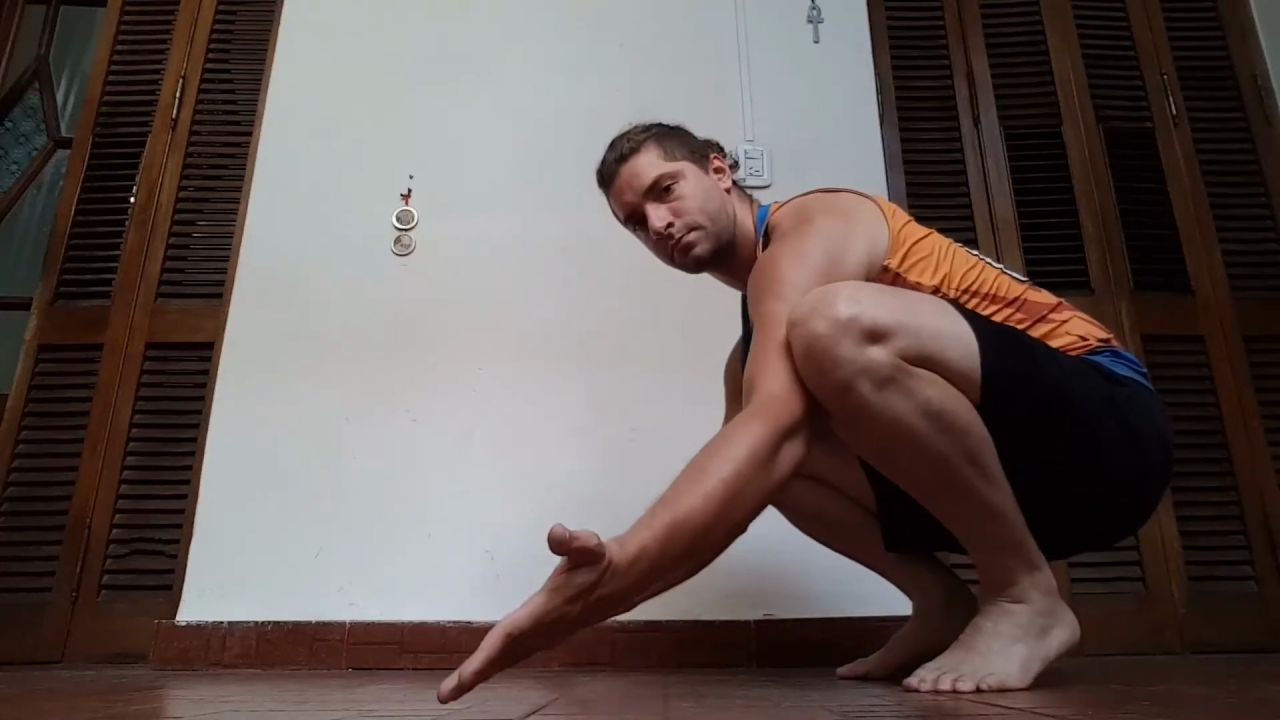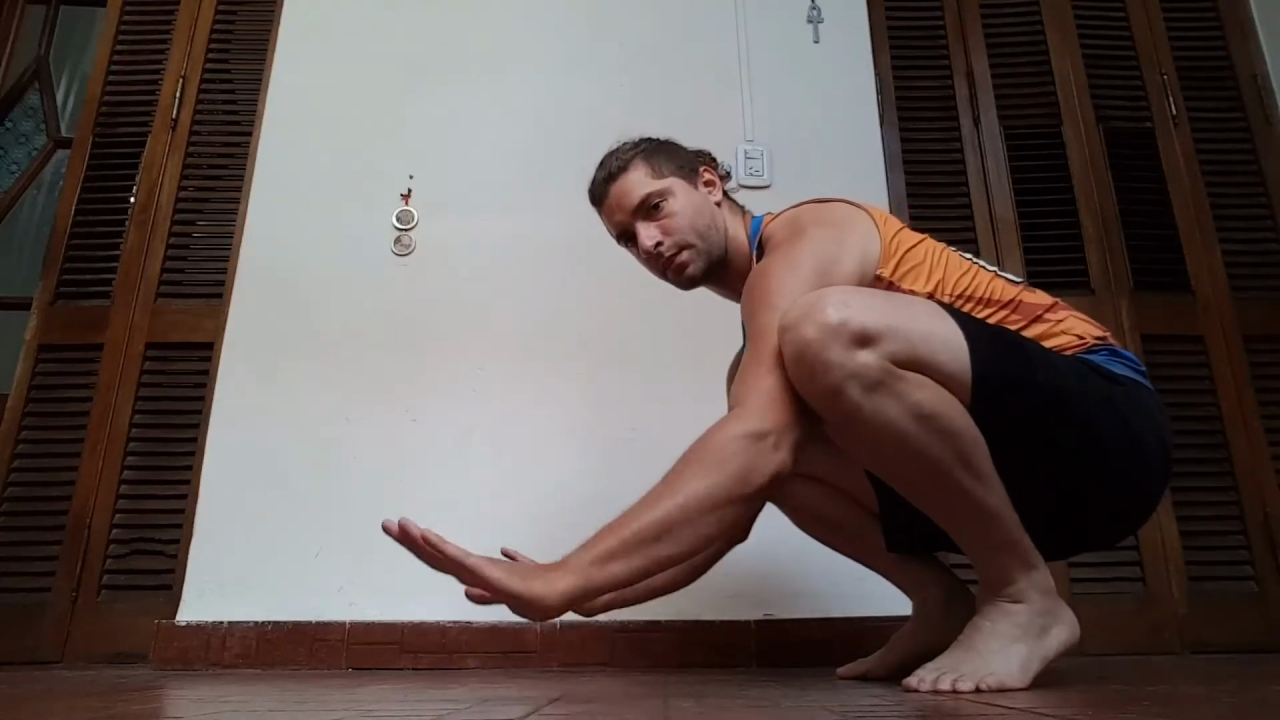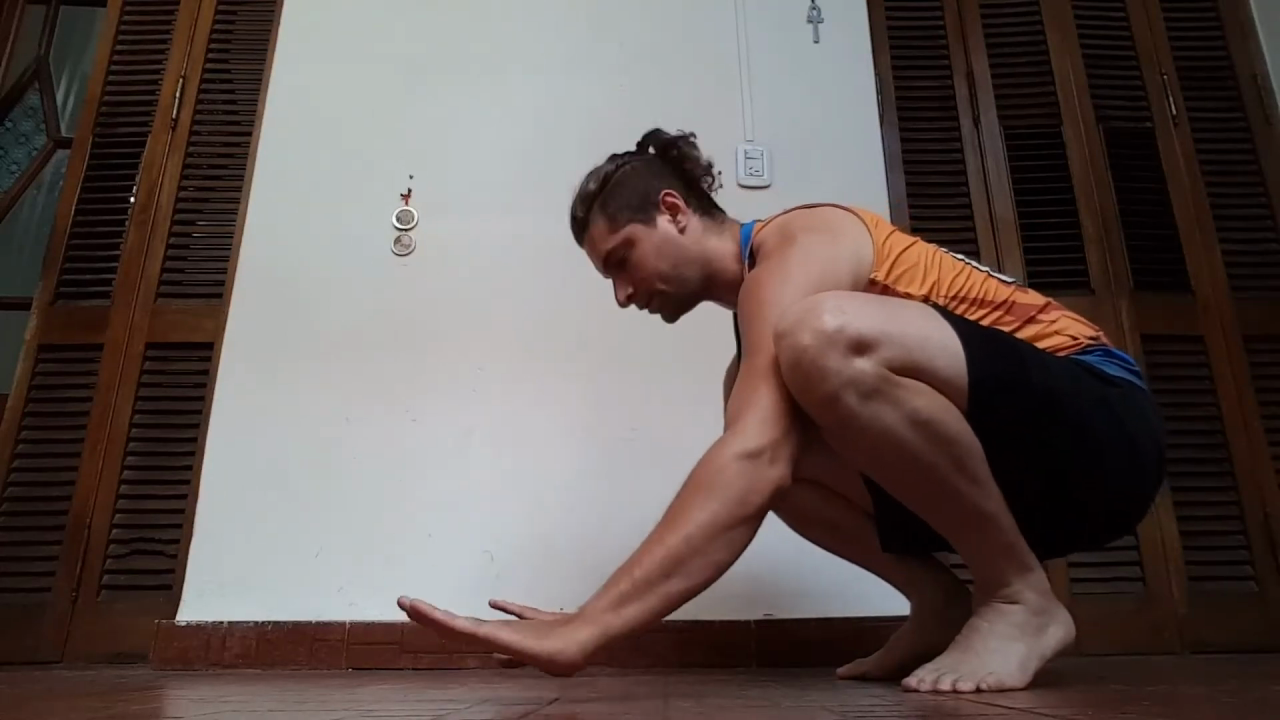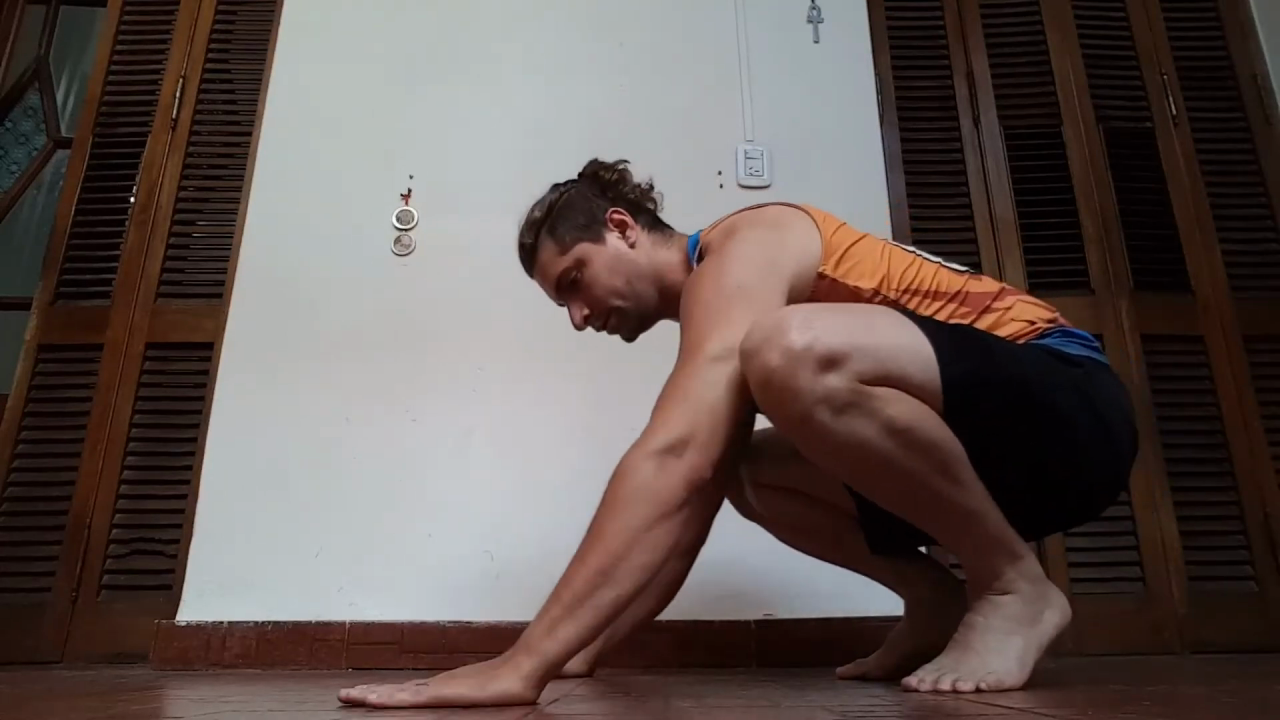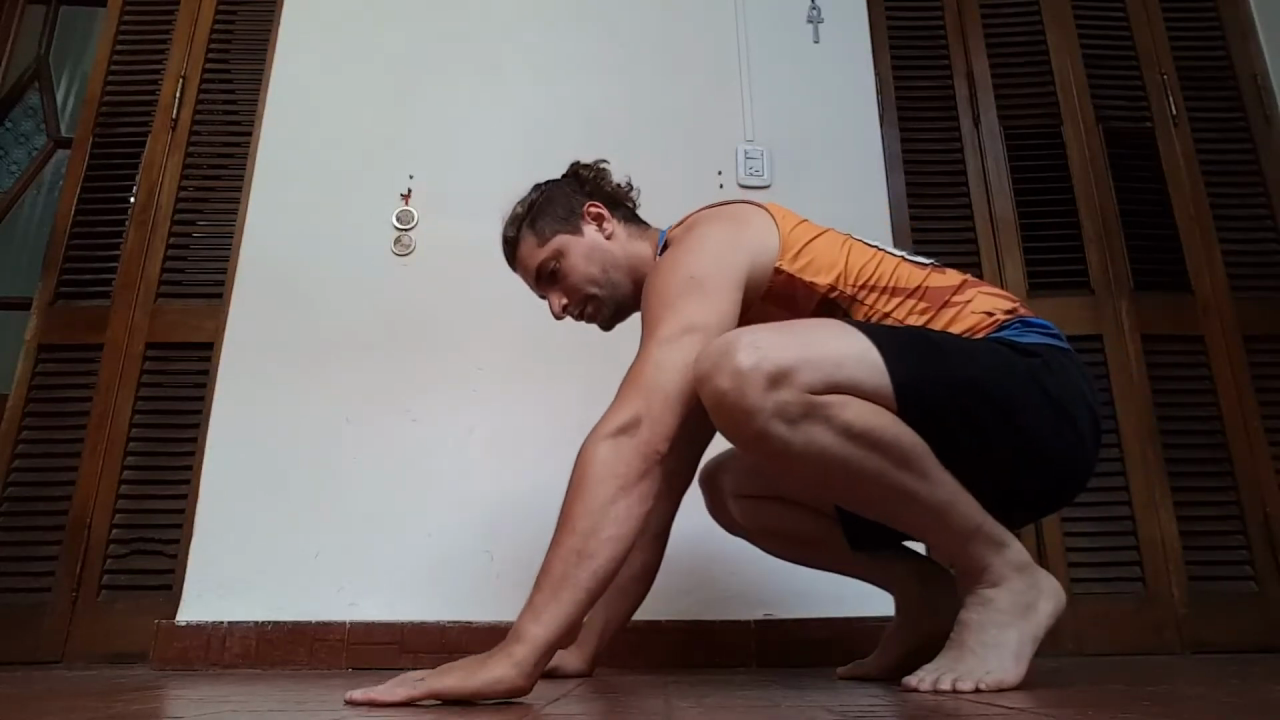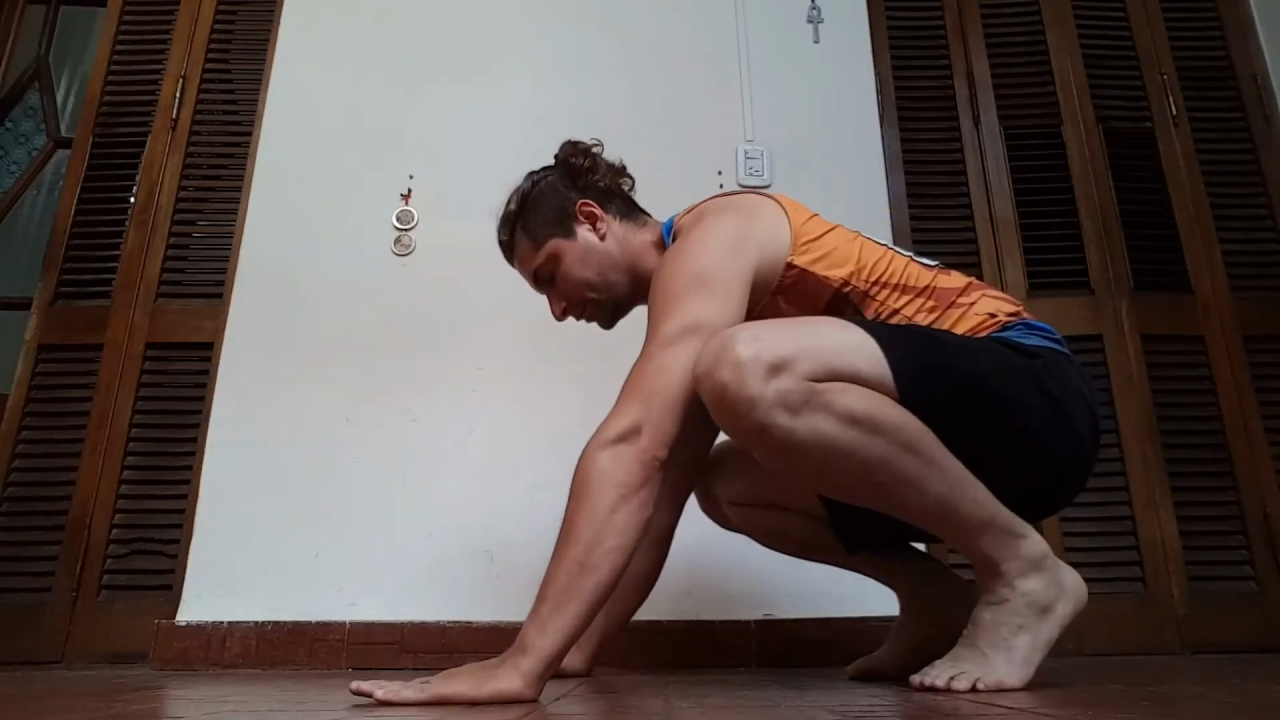
dt=0.5s
person 1, frame 1
left shoulder: (810, 230)
right shoulder: (755, 349)
left elbow: (776, 432)
right elbow: (724, 508)
left wrist: (612, 569)
right wrist: (604, 594)
left hip: (1107, 423)
right hip: (1018, 465)
left knee: (839, 324)
left ankle: (1025, 597)
right ankle: (946, 607)
person 1, frame 2
left shoulder: (803, 239)
right shoulder: (764, 348)
left elbow: (757, 445)
right elbow: (726, 516)
left wrist: (566, 579)
right wrist: (587, 588)
left hip: (1103, 423)
right hip: (1013, 466)
left knee: (830, 330)
left ankle: (1021, 597)
right ankle: (944, 604)
person 1, frame 3
left shoulder: (795, 248)
right shoulder: (761, 336)
left elbow: (754, 466)
right elbow: (741, 495)
left wrist: (584, 631)
right wrist: (596, 619)
left hip: (1099, 421)
right hip: (1013, 460)
left knee: (824, 337)
left ankle: (1018, 596)
right ankle: (945, 604)
person 1, frame 4
left shoulder: (739, 252)
right shoulder: (719, 320)
left elbow: (672, 461)
right elbow: (686, 505)
left wrist: (525, 663)
right wrist: (583, 649)
left hip: (1067, 406)
right hip: (990, 436)
left knee: (794, 352)
right knee: (750, 472)
left ankle: (1013, 590)
right ankle: (941, 604)
person 1, frame 5
left shoulder: (705, 241)
right shoulder: (697, 311)
left elbow: (632, 442)
right elbow: (652, 492)
left wrist: (518, 652)
right wrist: (578, 650)
left hip: (1030, 390)
right hip: (966, 427)
left knee: (746, 374)
right knee: (730, 487)
left ankle: (1001, 577)
right ankle: (932, 597)
person 1, frame 6
left shoulder: (711, 235)
right shoulder: (692, 312)
left elbow: (634, 446)
right elbow: (659, 485)
left wrist: (525, 663)
right wrist: (579, 650)
left hip: (1031, 396)
right hip: (962, 426)
left knee: (748, 372)
right knee: (723, 483)
left ankle: (1020, 572)
right ankle: (937, 598)
